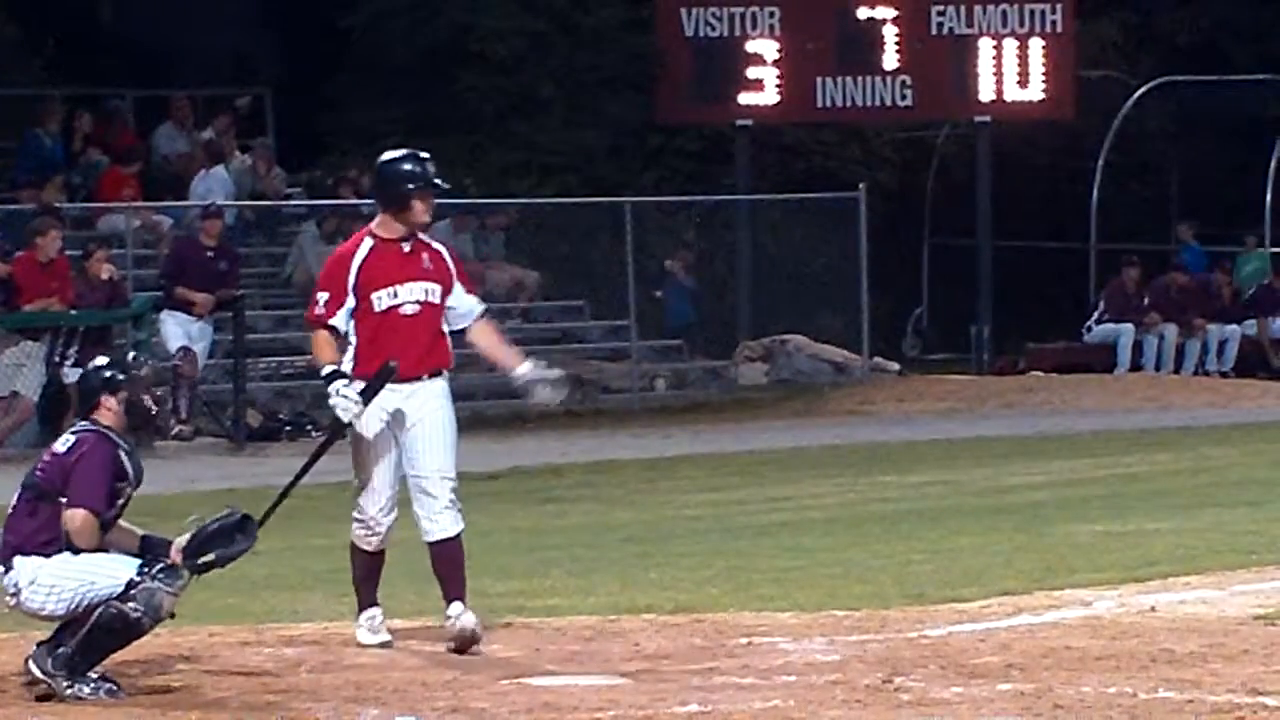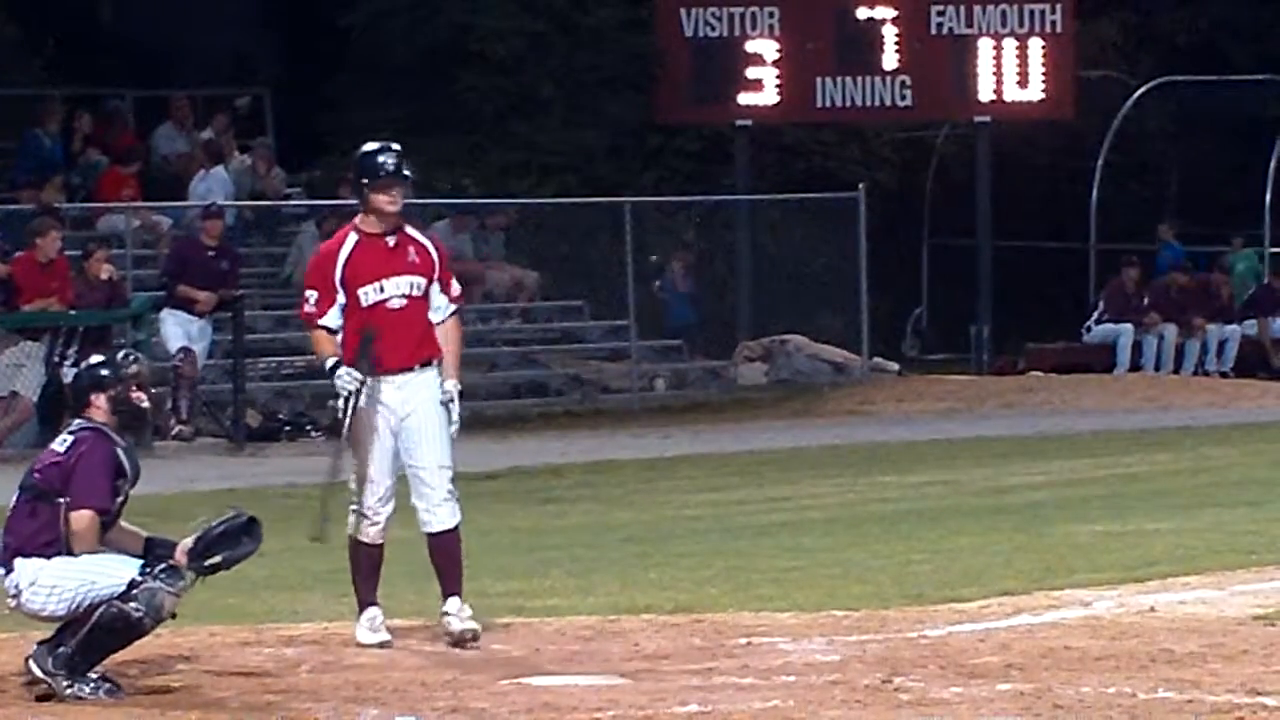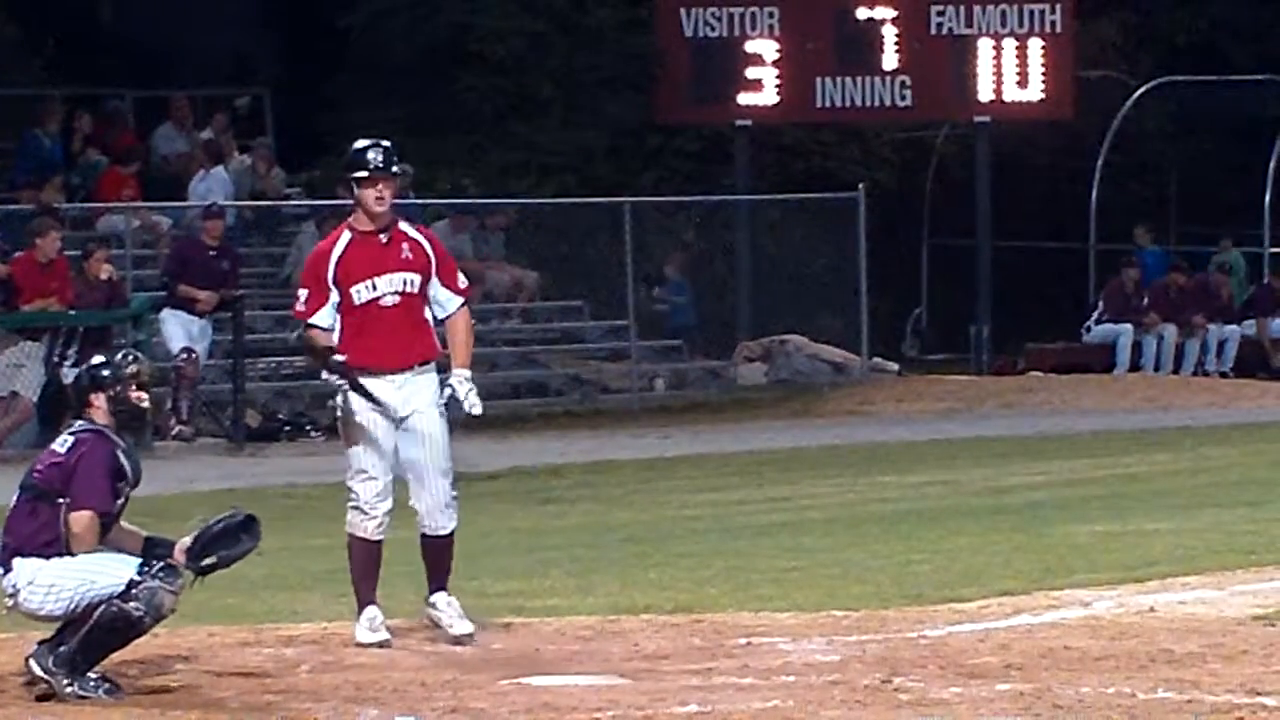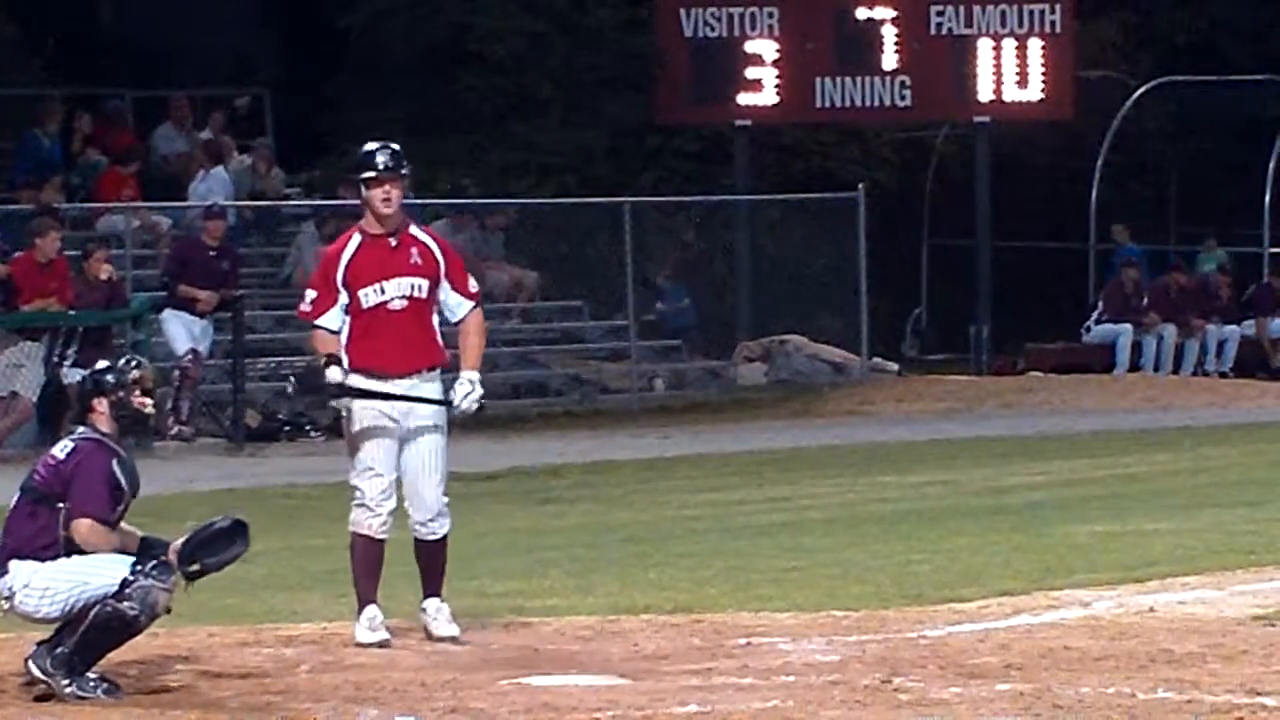
dt=0.2s
person 1, frame 1
left shoulder: (437, 255)
right shoulder: (350, 259)
left elbow: (471, 320)
right elbow: (324, 329)
left wrist: (520, 368)
right wrist: (334, 380)
left hip: (430, 393)
right hip: (375, 396)
left knee: (439, 504)
right knee: (374, 512)
left ankle: (457, 610)
right ankle: (368, 611)
person 1, frame 2
left shoulder: (425, 247)
right shoulder: (336, 254)
left elbow: (445, 316)
right elbow: (321, 327)
left wrist: (450, 381)
right wrist: (336, 367)
left hip: (421, 385)
right hip: (368, 390)
left knee: (438, 495)
right knee: (371, 504)
left ankle: (453, 605)
right ankle: (368, 610)
person 1, frame 3
left shoulder: (422, 243)
right shoulder: (330, 253)
left elbow: (455, 310)
right elbow: (314, 325)
left wrist: (461, 373)
right wrist: (329, 356)
left hip: (421, 384)
right hip: (366, 392)
left knee: (437, 498)
right knee: (368, 501)
left ankle: (440, 597)
right ankle: (368, 610)
person 1, frame 4
left shoulder: (432, 247)
right shoulder: (341, 255)
left elbow: (468, 313)
right elbow: (322, 326)
left wrist: (470, 374)
right wrist: (332, 364)
left hip: (425, 390)
right hip: (369, 394)
left knee: (430, 505)
right knee: (372, 502)
left ankle: (433, 601)
right ankle: (367, 610)
person 2, frame 1
left shoulder: (88, 440)
right shoulder: (99, 446)
left elbow: (103, 525)
right elbow: (79, 523)
left wrist: (165, 548)
right wrist: (95, 567)
left hip: (37, 571)
right hip: (38, 575)
left knee: (151, 573)
right knee: (159, 585)
left ankle: (54, 656)
right ankle: (59, 666)
person 2, frame 2
left shoulder: (83, 439)
right shoulder: (96, 444)
left elbow: (105, 525)
right elbow: (82, 524)
left wrist: (169, 549)
right wrist: (94, 575)
left hip: (39, 573)
right hip: (38, 576)
left knee: (161, 571)
right knee: (161, 585)
left ankle: (54, 655)
right ankle: (59, 664)
person 2, frame 3
left shoulder: (87, 440)
right shoulder: (97, 446)
left elbow: (105, 525)
right elbow: (83, 526)
left wrist: (169, 548)
right wrist: (95, 573)
left hip: (38, 573)
right hip: (38, 577)
left knee: (160, 568)
right knee: (161, 583)
left ankle: (54, 655)
right ankle: (60, 662)
person 2, frame 4
left shoulder: (90, 447)
right shoulder: (95, 453)
left elbow: (104, 525)
right elbow: (86, 532)
left wrist: (165, 548)
right wrist: (153, 555)
left hip: (37, 575)
right hip: (33, 580)
left knee: (154, 564)
right knee: (157, 577)
left ankle: (53, 655)
right ankle: (60, 666)
person 3, frame 1
left shoulder: (229, 255)
right shoulder: (182, 247)
left elbow: (231, 290)
right elbow: (167, 284)
left wrist: (214, 298)
right wrist: (195, 296)
left hip: (204, 320)
right hip: (174, 315)
left knee: (192, 372)
right knee: (185, 358)
left ankle: (177, 419)
right ankle: (182, 419)
person 3, frame 2
left shoulder: (230, 255)
right shoulder: (183, 247)
left elbow: (231, 290)
right elbow: (169, 283)
left wrist: (216, 297)
right wrist: (197, 294)
left hip: (203, 320)
right hip: (174, 314)
left knee: (191, 372)
right knee: (185, 359)
left ankle: (177, 420)
right ankle: (182, 420)
person 3, frame 3
left shoulder: (230, 255)
right shoulder: (184, 247)
left elbow: (231, 290)
right elbow: (170, 282)
left wrist: (217, 297)
right wrist: (199, 293)
left hip: (203, 320)
right hip: (175, 314)
left knee: (191, 372)
right knee: (187, 360)
left ankle: (176, 419)
right ankle: (182, 420)
person 3, frame 4
left shoulder: (230, 255)
right shoulder: (185, 247)
left elbow: (231, 290)
right elbow: (170, 282)
left wrist: (217, 297)
right wrist: (199, 293)
left hip: (204, 320)
right hip: (176, 314)
left knee: (190, 371)
right knee: (191, 360)
left ankle: (175, 419)
right ankle: (181, 420)
person 4, frame 1
left shoulder: (62, 263)
right shoulder: (20, 264)
left elbow: (65, 304)
right elbow: (19, 306)
left wrist: (36, 306)
right wrist: (50, 303)
left hip: (46, 337)
right hip: (19, 336)
person 4, frame 2
left shoulder: (61, 264)
right shoulder: (19, 264)
left elbow: (64, 304)
right elbow: (20, 307)
left wrist: (37, 306)
right wrist: (50, 303)
left hip: (45, 338)
person 4, frame 3
left shoulder: (61, 264)
right shoulder: (19, 264)
left elbow: (64, 304)
right elbow: (19, 308)
left wrist: (36, 306)
right wrist: (49, 303)
left hip: (45, 338)
person 4, frame 4
left shoulder: (61, 264)
right shoulder: (19, 264)
left elbow: (63, 304)
right elbow: (20, 307)
left wrist: (36, 306)
right wrist: (50, 303)
left hip: (44, 338)
